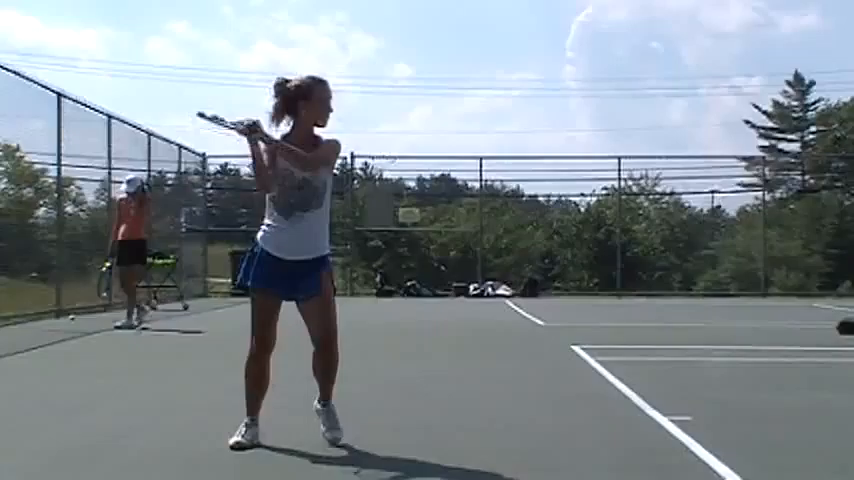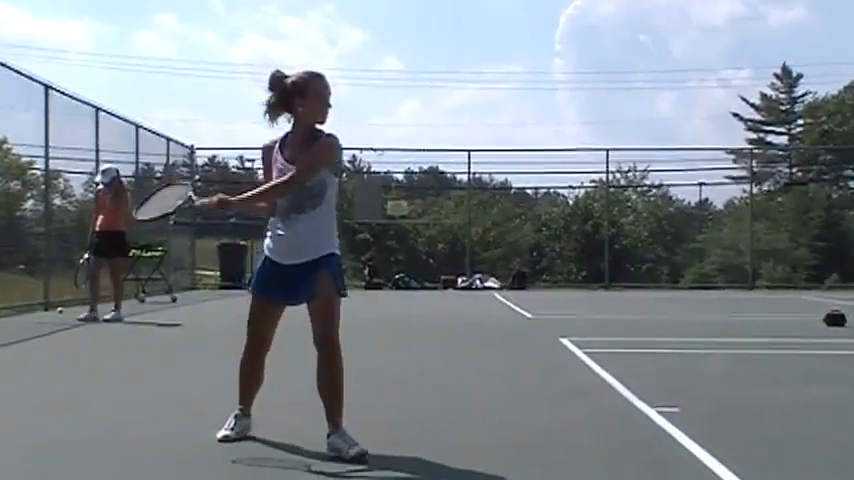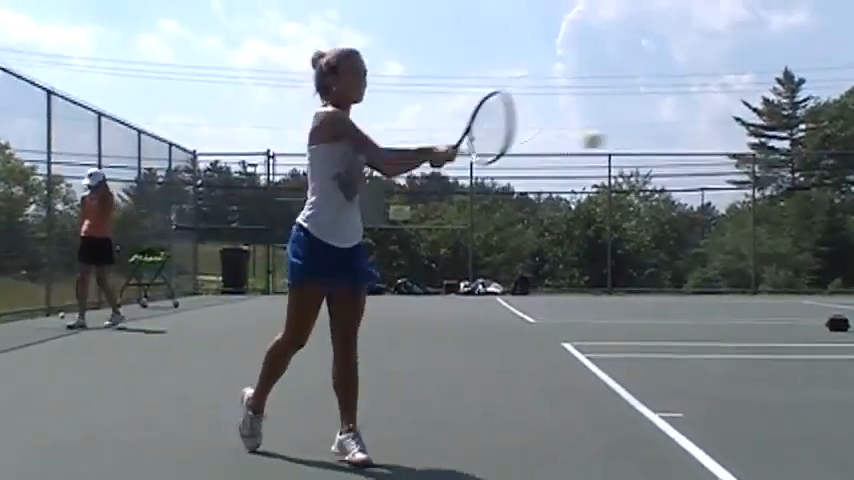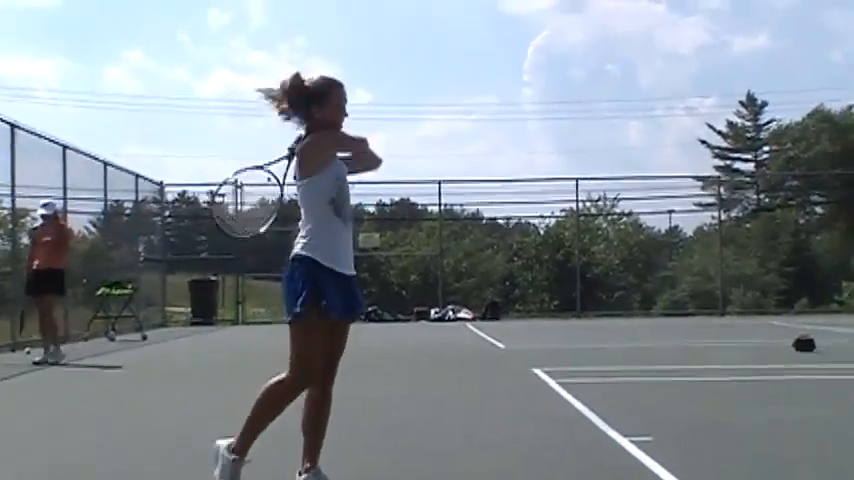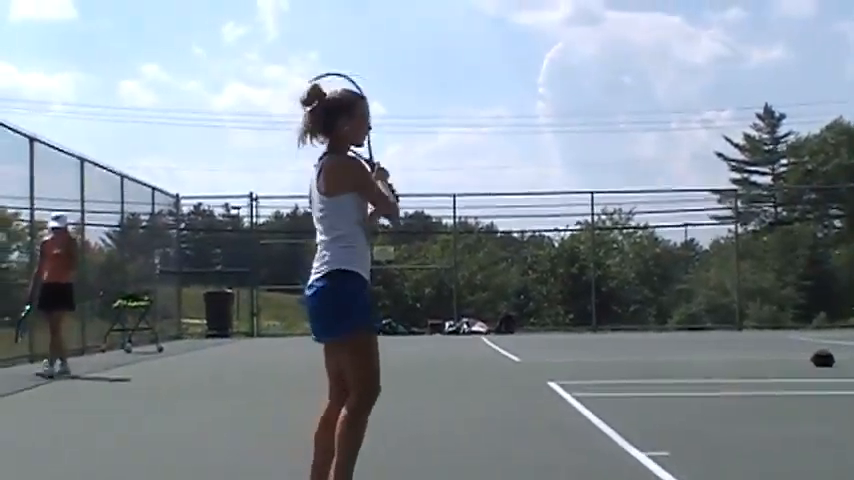
dt=0.3s
person 1, frame 1
left shoulder: (329, 148)
right shoulder: (271, 149)
left elbow: (308, 163)
right elbow: (266, 183)
left wrist: (265, 138)
right wrist: (255, 145)
left hip: (312, 258)
right hip: (271, 255)
left knee: (326, 340)
right knee: (261, 344)
left ankle: (324, 405)
right ankle: (251, 422)
person 1, frame 2
left shoulder: (328, 145)
right shoulder: (274, 149)
left elbow: (290, 183)
right elbow: (272, 204)
left wrist: (233, 201)
right wrist: (232, 203)
left hip: (319, 259)
right hip: (277, 258)
left knee: (327, 342)
right knee: (255, 345)
left ankle: (336, 431)
right ankle: (242, 415)
person 1, frame 3
left shoulder: (355, 131)
right shoulder: (327, 119)
left elbow: (390, 169)
right elbow: (379, 158)
left wrist: (426, 155)
right wrist: (426, 154)
left hip: (348, 246)
right hip: (314, 241)
left knee: (346, 342)
right knee: (295, 337)
left ankle: (348, 432)
right ankle: (256, 403)
person 1, frame 4
left shoulder: (329, 156)
right shoulder: (315, 145)
left elbow: (370, 162)
right elbow: (366, 150)
left wrist: (356, 151)
right wrist: (352, 143)
left hip: (338, 273)
right hip: (312, 270)
left knee: (322, 379)
right knee: (300, 377)
person 1, frame 5
left shoulder: (324, 170)
right shoulder: (349, 166)
right elbow: (388, 210)
right wrist: (381, 193)
left hip: (328, 285)
right hip: (341, 285)
left knee: (342, 396)
right knee: (364, 393)
person 2, frame 1
left shoulder: (144, 202)
right shoulder: (121, 200)
left elbow: (137, 215)
right elbow: (117, 224)
left wrist: (135, 199)
right wrist: (112, 244)
left hip: (136, 243)
right hip: (122, 243)
left knee: (130, 282)
right knee: (124, 283)
left ankle: (129, 318)
right ankle: (140, 309)
person 2, frame 2
left shoulder: (121, 193)
right shoulder: (99, 192)
left elbow: (113, 205)
right elbow: (96, 214)
left wrist: (111, 190)
right wrist: (91, 236)
left hip: (115, 235)
right hip: (100, 235)
left knee: (116, 276)
right knee: (93, 274)
left ankle: (117, 311)
right ankle: (93, 311)
person 2, frame 3
left shoulder: (106, 198)
right shoulder: (86, 198)
left elbow: (105, 217)
right elbow: (84, 220)
left wrist: (99, 195)
right wrist: (82, 238)
left hip: (101, 241)
right hip: (86, 240)
left knee: (102, 281)
right knee: (81, 280)
left ankle: (116, 313)
right ankle: (81, 317)
person 2, frame 4
left shoulder: (61, 229)
right shoulder: (36, 230)
left elbow: (64, 251)
right elbow: (32, 254)
right wrist: (27, 274)
left hip: (54, 272)
right hip: (38, 272)
left knee: (48, 312)
right knee: (42, 315)
left ankle: (56, 349)
right ankle: (47, 352)
person 2, frame 5
left shoulder: (70, 243)
right shoulder: (45, 243)
left elbow: (73, 266)
right elbow: (40, 267)
right wrist: (32, 288)
left hip: (62, 287)
right hip: (47, 287)
left knee: (55, 328)
right knee: (55, 329)
left ankle: (51, 365)
right ankle: (64, 363)
